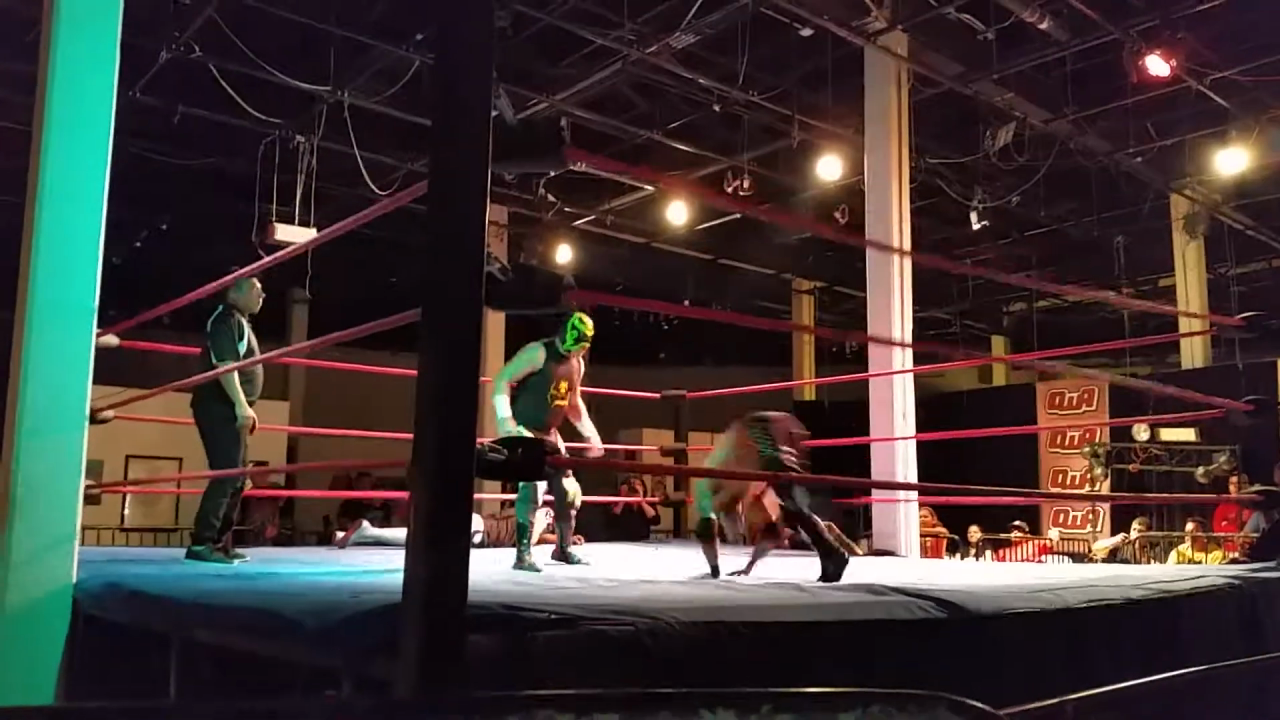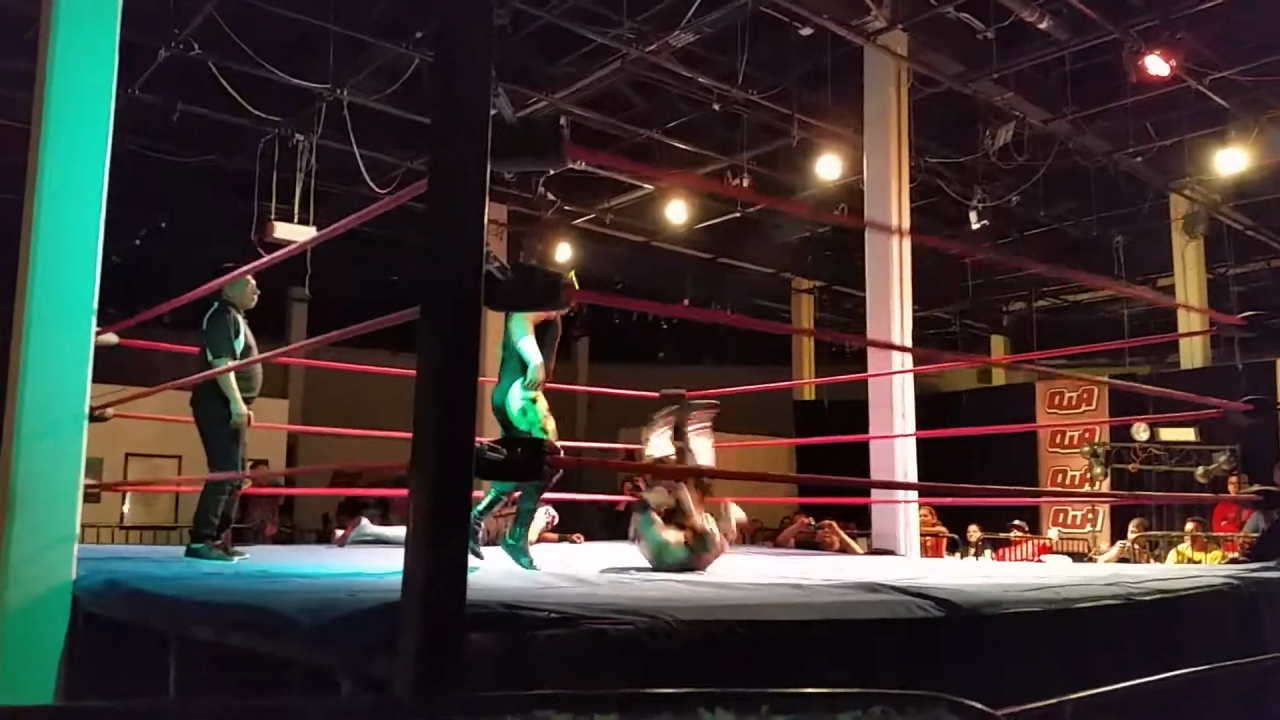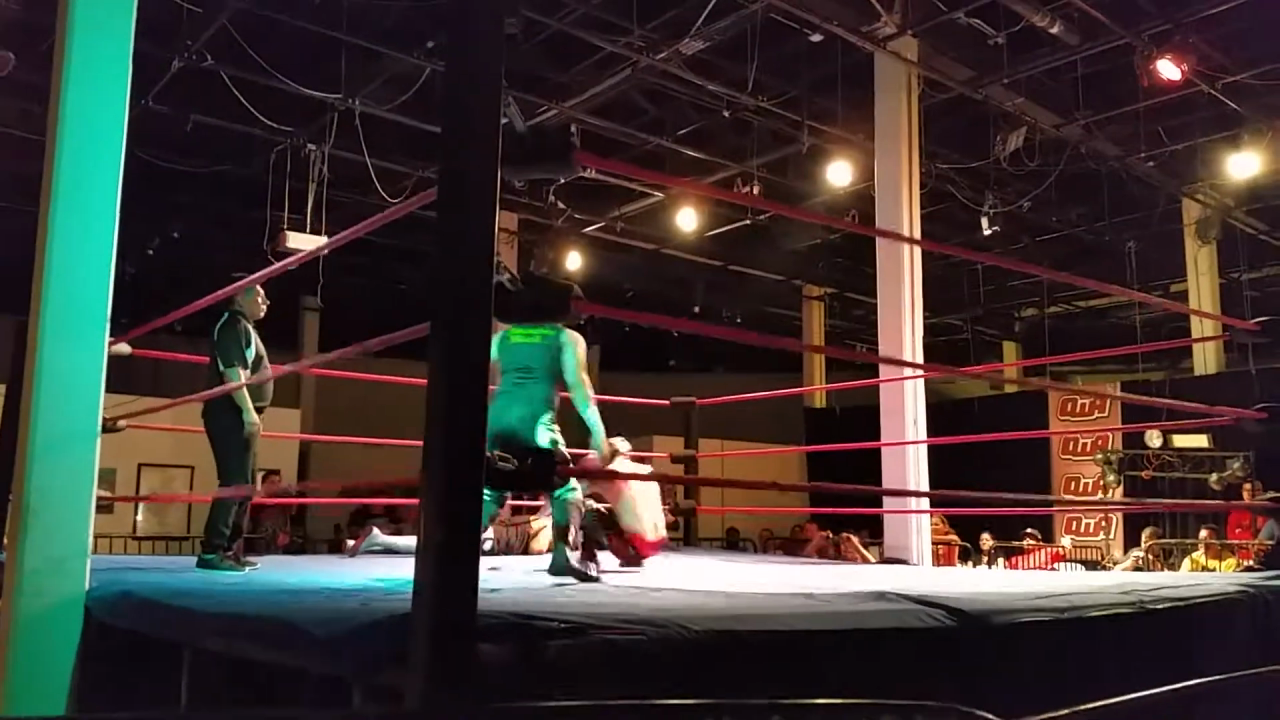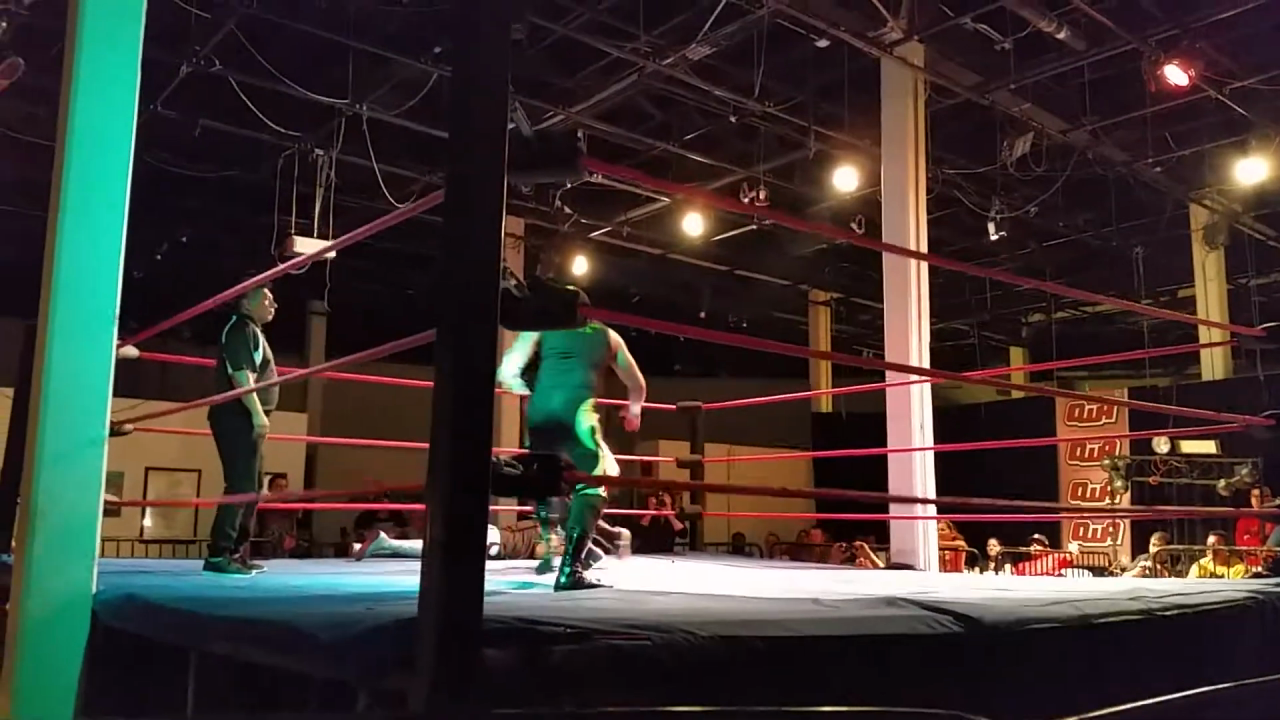
dt=0.3s
person 1, frame 1
left shoulder: (240, 322)
right shoulder: (226, 319)
right elbow: (224, 364)
left wrist: (246, 408)
right wrist: (241, 405)
left hip: (230, 410)
right hip: (220, 408)
left knee: (236, 476)
right knee: (226, 474)
left ankle: (219, 542)
right ankle: (201, 543)
person 1, frame 2
left shoulder: (236, 319)
right shoulder: (222, 316)
right elbow: (220, 362)
left wrist: (242, 405)
right wrist: (236, 402)
left hip: (229, 407)
right hip: (219, 406)
left knee: (235, 474)
right knee: (225, 472)
left ankle: (218, 539)
right ankle: (200, 541)
person 1, frame 3
left shoulder: (245, 328)
right shoulder: (232, 326)
right elbow: (232, 372)
left wrist: (251, 414)
right wrist: (249, 412)
left hip: (239, 417)
right hip: (231, 416)
left knee: (245, 484)
right knee: (235, 483)
left ankle: (229, 550)
right ankle: (212, 552)
person 1, frame 4
left shoulder: (252, 331)
right shoulder: (240, 329)
right elbow: (241, 375)
left wrist: (258, 416)
right wrist: (258, 414)
left hip: (245, 419)
right hip: (238, 418)
left knee: (250, 486)
right knee: (240, 485)
left ankle: (235, 552)
right ankle: (218, 554)
person 2, frame 1
left shoulder: (577, 364)
right shoulder: (538, 353)
left elbow: (573, 403)
right elbow: (501, 382)
left wrist: (591, 434)
right wrist: (505, 420)
left hip: (549, 434)
right hip: (521, 430)
left knee: (566, 491)
right knee: (534, 483)
left ankle: (564, 548)
right ankle: (524, 553)
person 2, frame 2
left shoulder: (540, 315)
right elbow: (519, 321)
right wrist: (536, 362)
left hip: (507, 394)
right hip: (520, 391)
left ankle: (475, 520)
person 2, frame 3
left shoulder: (504, 336)
right shoulder: (568, 338)
right elbow: (577, 382)
right wrist: (597, 430)
left hip: (498, 421)
right hip: (535, 423)
left knee: (490, 495)
right knee: (567, 492)
person 2, frame 4
left shoulder: (543, 327)
right shoulder: (608, 335)
right elbow: (637, 384)
right wrist: (634, 410)
left hip: (540, 410)
right hip: (575, 409)
right knee: (592, 487)
person 3, frame 1
right shoulder: (541, 514)
left elbow: (539, 534)
right elbow: (528, 539)
left hip: (475, 525)
right hip: (474, 527)
left ankle: (360, 532)
right ankle: (366, 531)
person 3, frame 2
right shoulder: (541, 512)
left elbow: (538, 535)
right elbow: (528, 538)
left wrist: (565, 537)
left ankle: (365, 530)
right ankle: (366, 529)
person 3, frame 3
left shoulder: (535, 521)
right shoulder: (547, 523)
right elbow: (536, 548)
left hip: (487, 533)
right hip: (488, 536)
left ankle: (371, 540)
right ankle: (375, 538)
person 3, frame 4
left shoulder: (543, 526)
right elbow: (540, 552)
left hip: (492, 536)
right hip: (494, 540)
left ankle: (383, 544)
right ankle: (386, 543)
